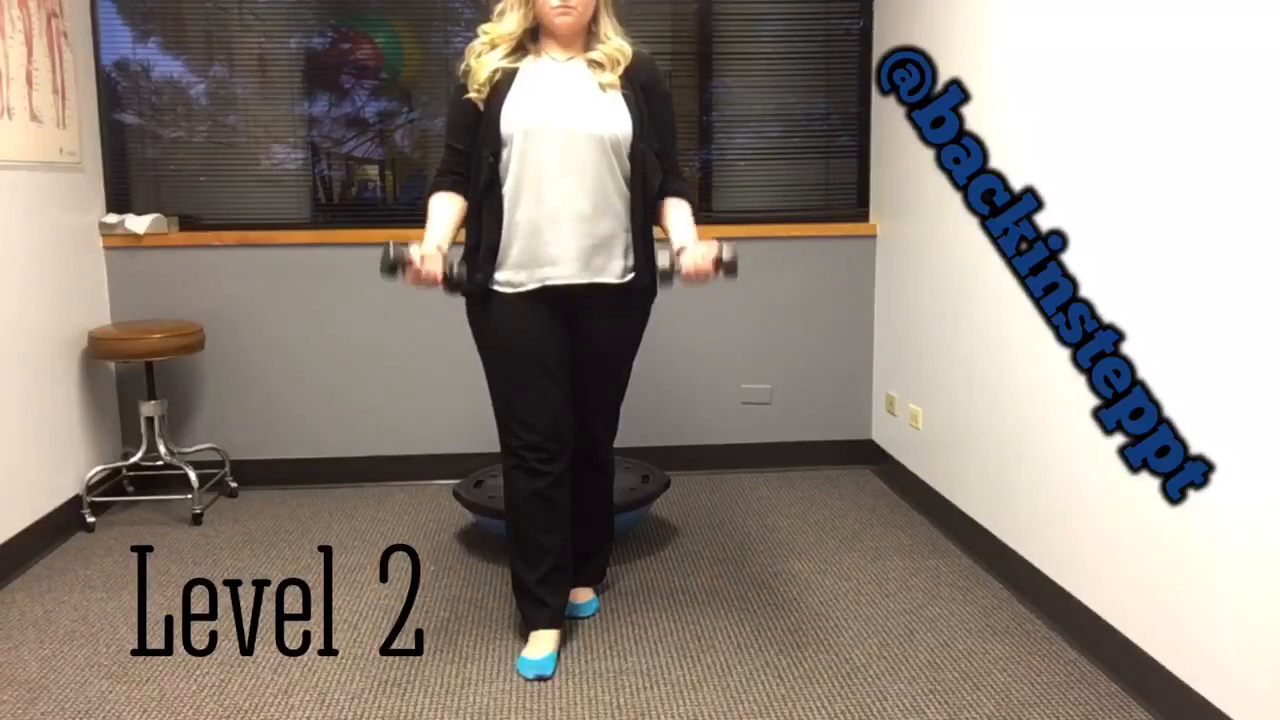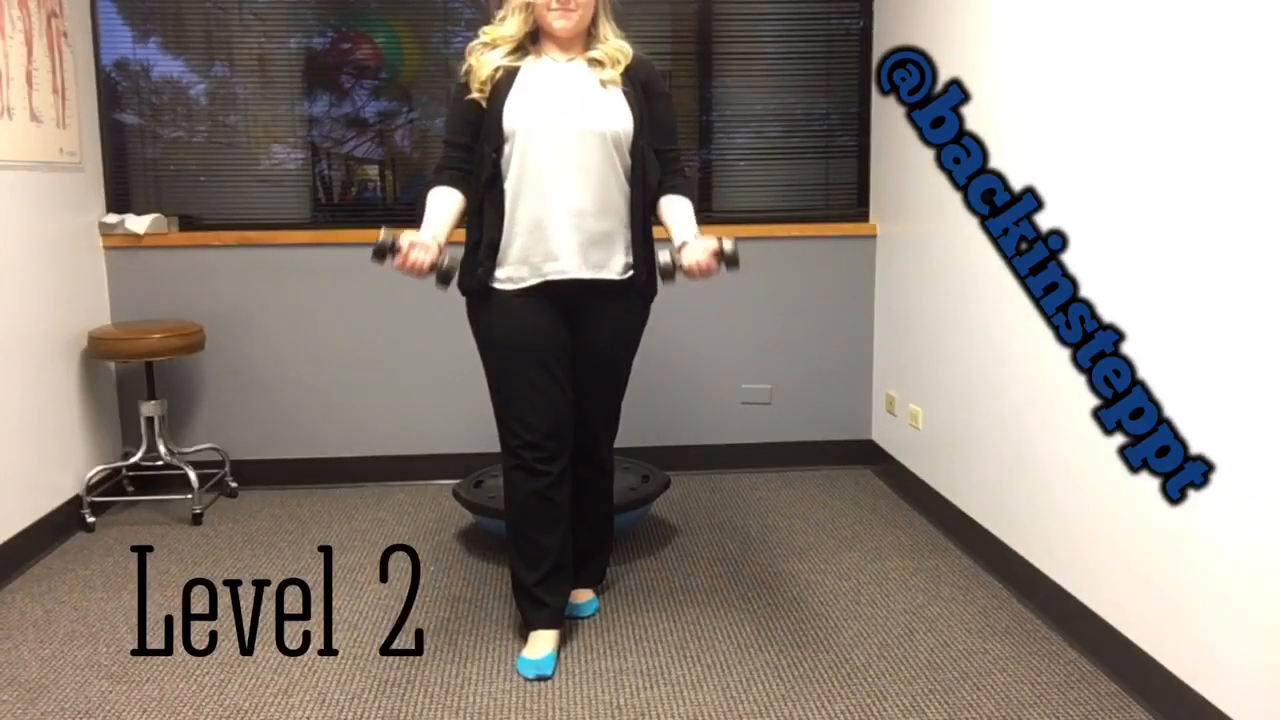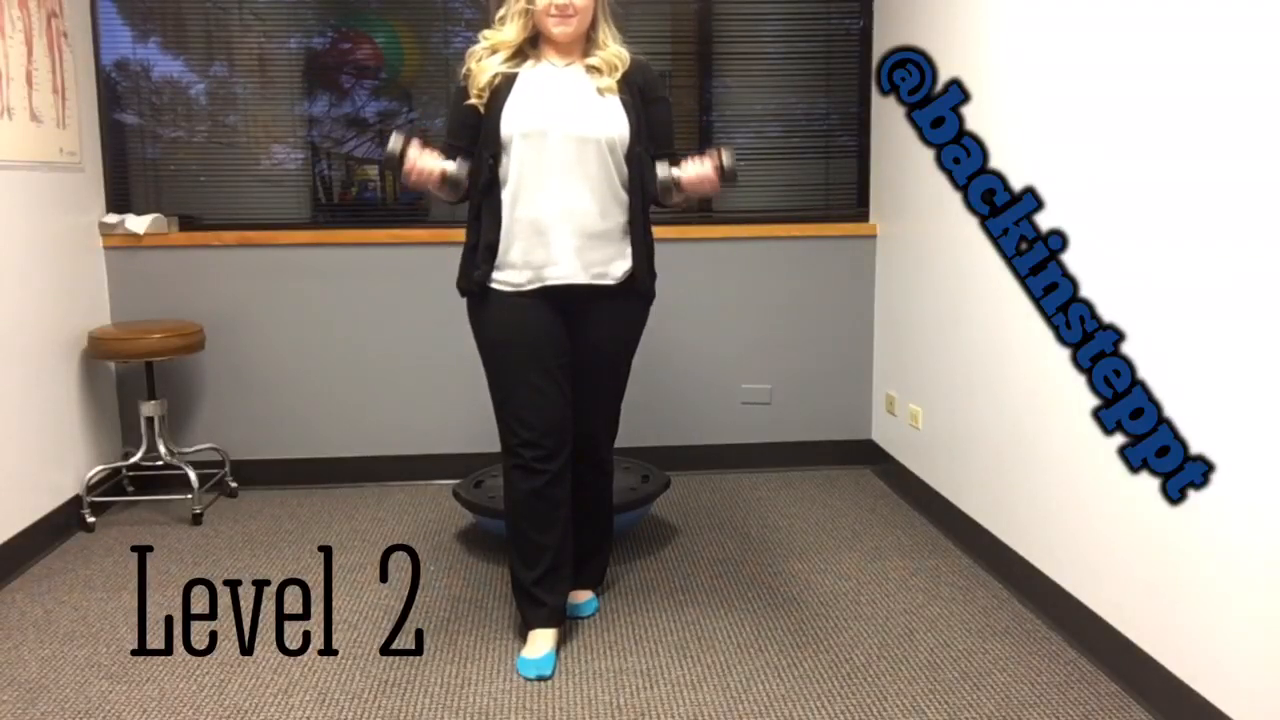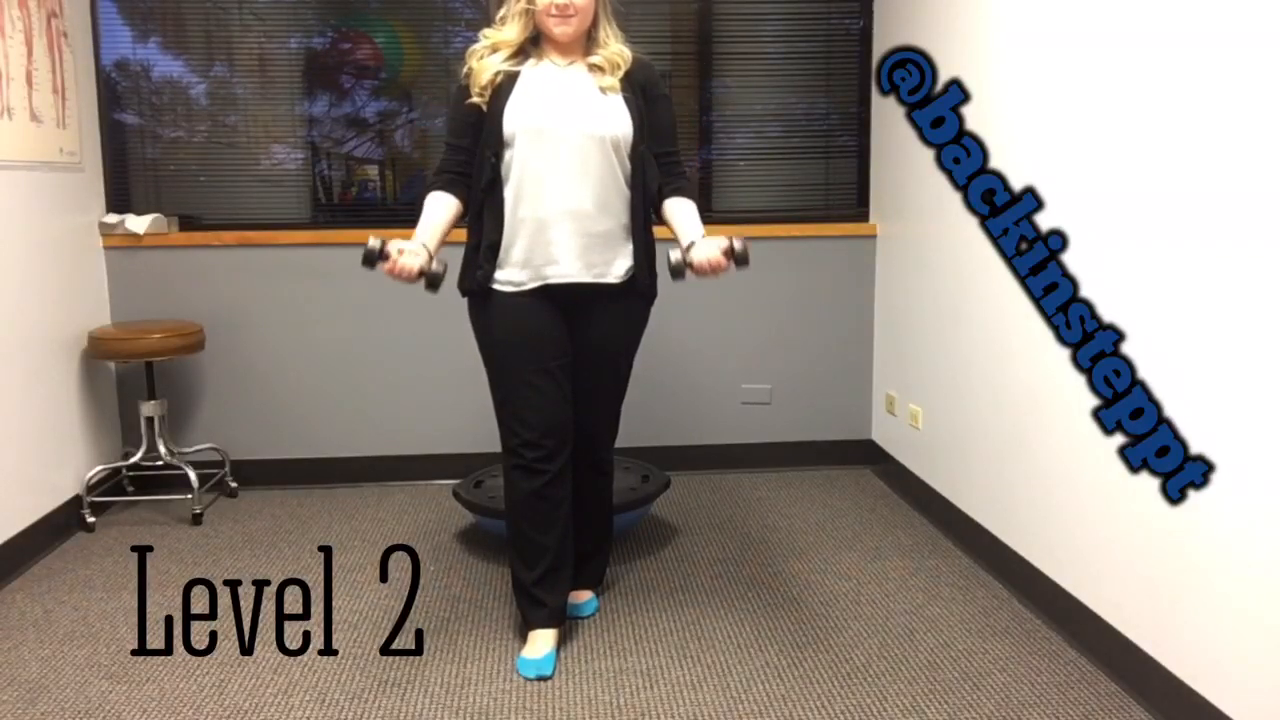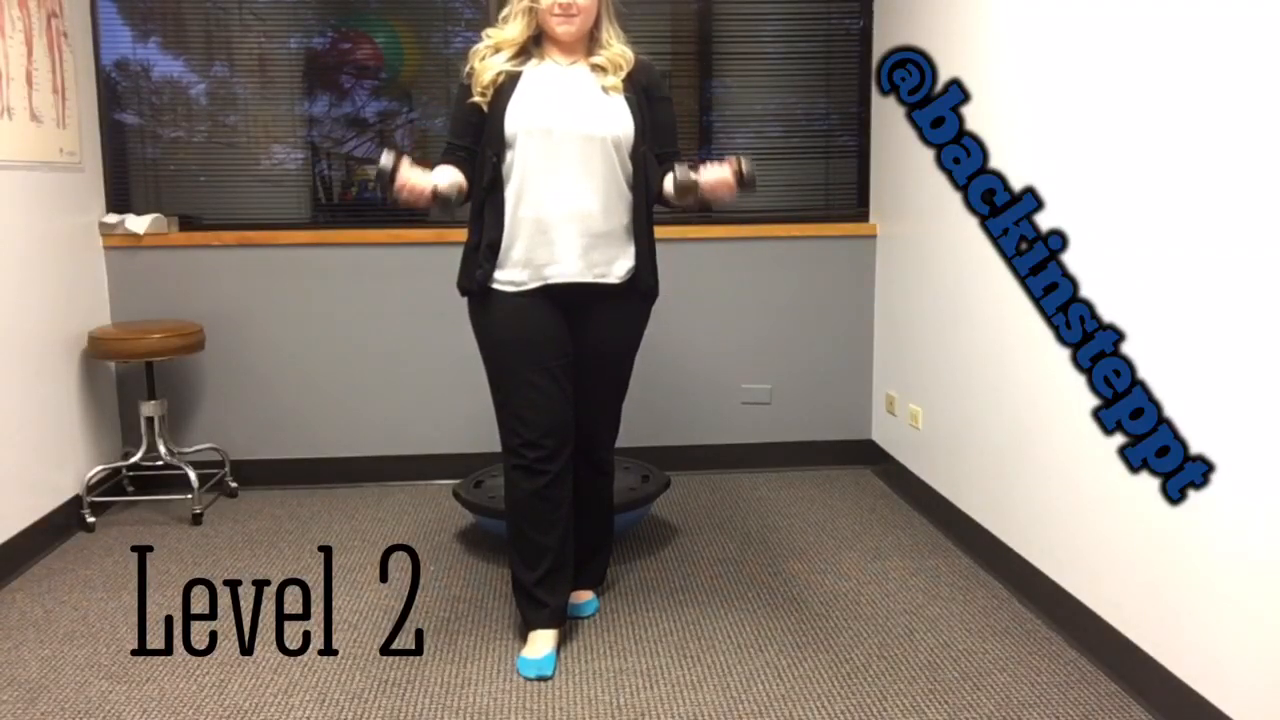
dt=1s
person 1, frame 1
left shoulder: (635, 73)
right shoulder: (488, 70)
left elbow: (664, 177)
right elbow: (458, 171)
left wrist: (685, 239)
right wrist: (435, 236)
left hip: (611, 289)
right hip: (513, 291)
left knee: (593, 439)
right knee: (533, 448)
left ankle: (584, 575)
right ankle: (541, 616)
person 1, frame 2
left shoulder: (634, 74)
right shoulder: (489, 71)
left elbow: (665, 174)
right elbow: (457, 170)
left wrist: (689, 240)
right wrist: (431, 237)
left hip: (611, 286)
right hip: (514, 288)
left knee: (593, 438)
right knee: (533, 446)
left ankle: (585, 576)
right ankle: (542, 614)
person 1, frame 3
left shoulder: (633, 77)
right shoulder: (489, 73)
left elbow: (654, 182)
right elbow: (463, 175)
left wrist: (686, 179)
right wrist: (433, 170)
left hip: (611, 288)
right hip: (514, 288)
left knee: (592, 438)
right knee: (532, 446)
left ankle: (582, 577)
right ankle: (541, 614)
person 1, frame 4
left shoulder: (635, 77)
right shoulder: (489, 74)
left elbow: (667, 176)
right elbow: (456, 176)
left wrist: (695, 240)
right wrist: (422, 242)
left hip: (612, 289)
right hip: (516, 290)
left knee: (594, 439)
right knee: (533, 446)
left ankle: (585, 577)
right ankle: (542, 614)
person 1, frame 5
left shoulder: (635, 76)
right shoulder: (492, 71)
left elbow: (661, 176)
right elbow: (466, 170)
left wrist: (700, 180)
right wrist: (430, 182)
left hip: (612, 287)
right hip: (516, 288)
left knee: (594, 438)
right knee: (534, 445)
left ankle: (583, 578)
right ankle: (542, 614)
